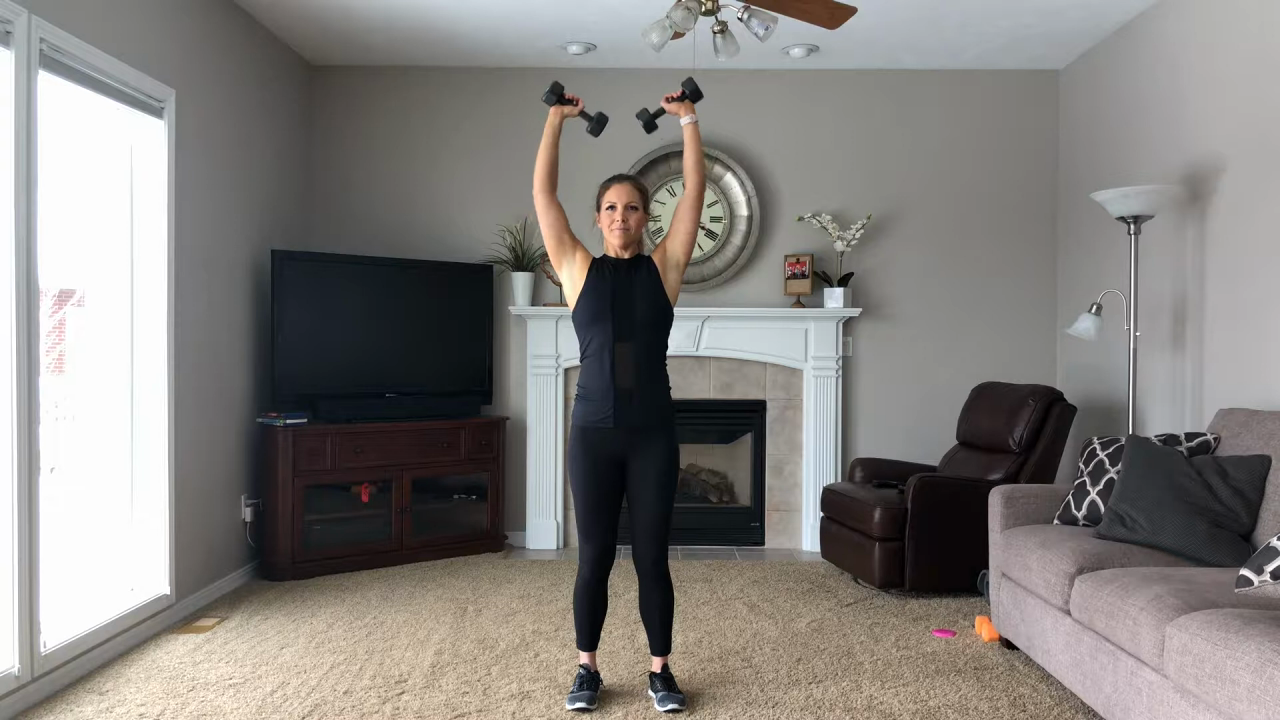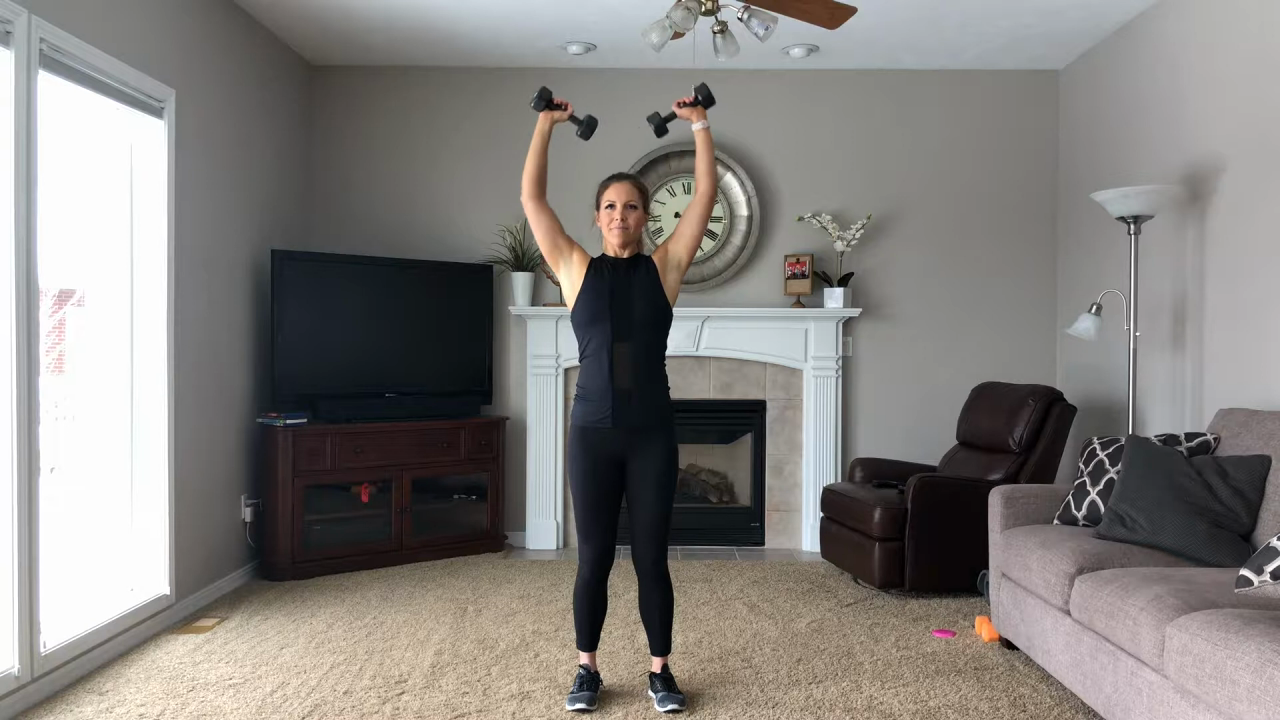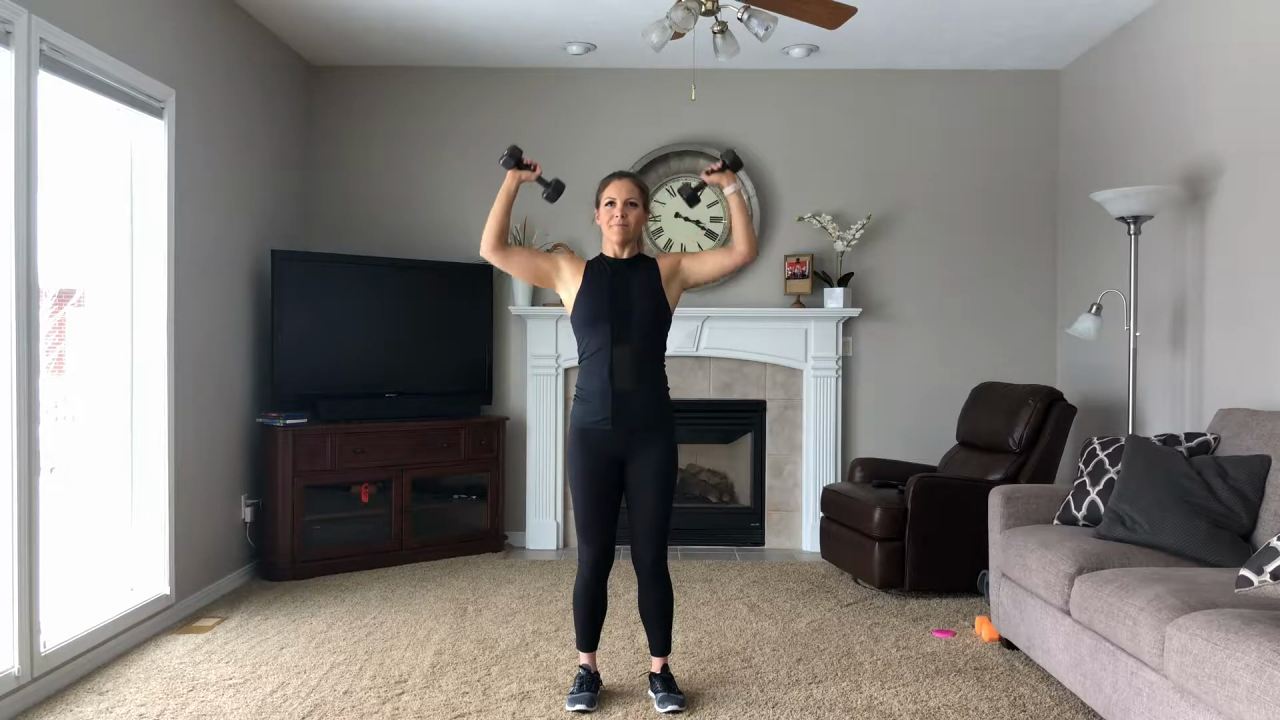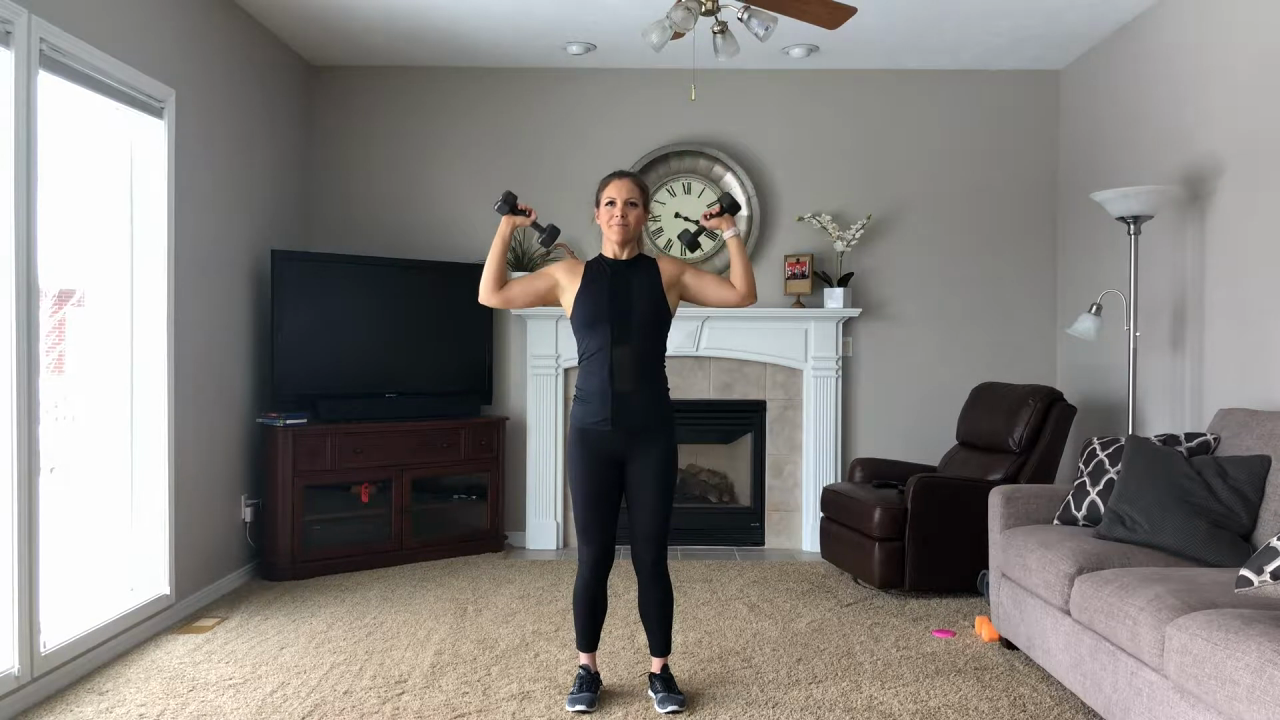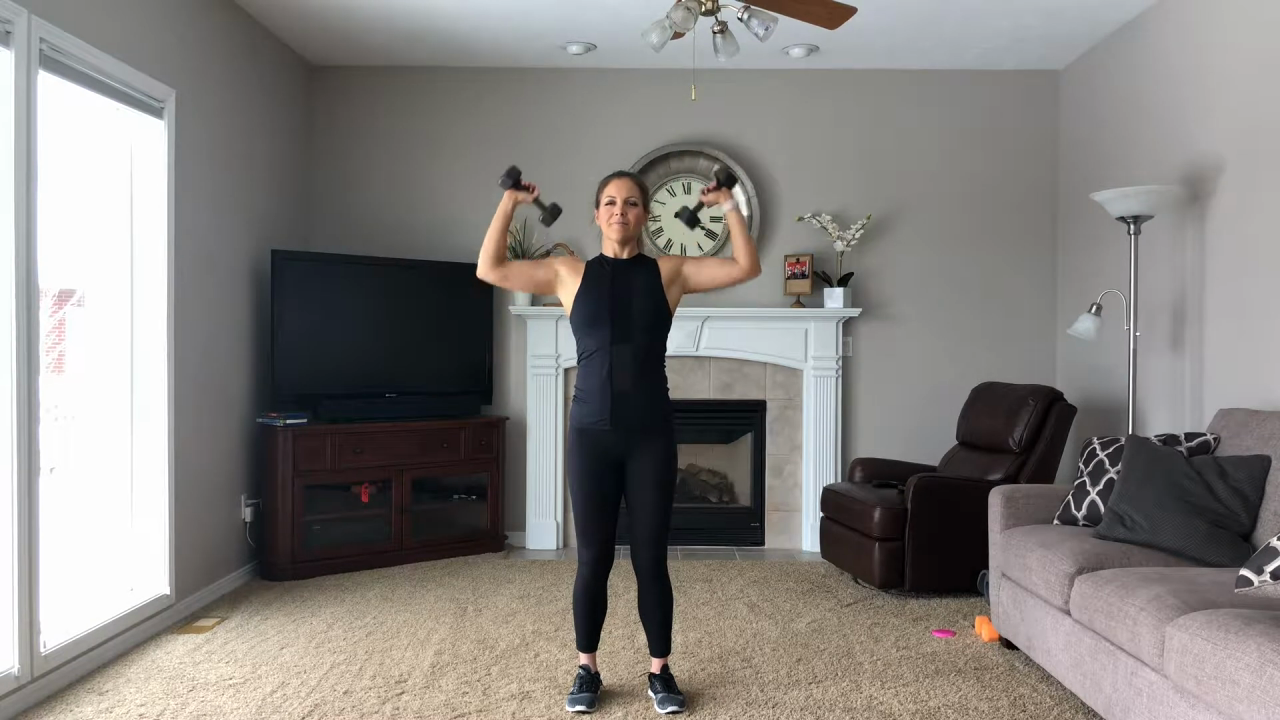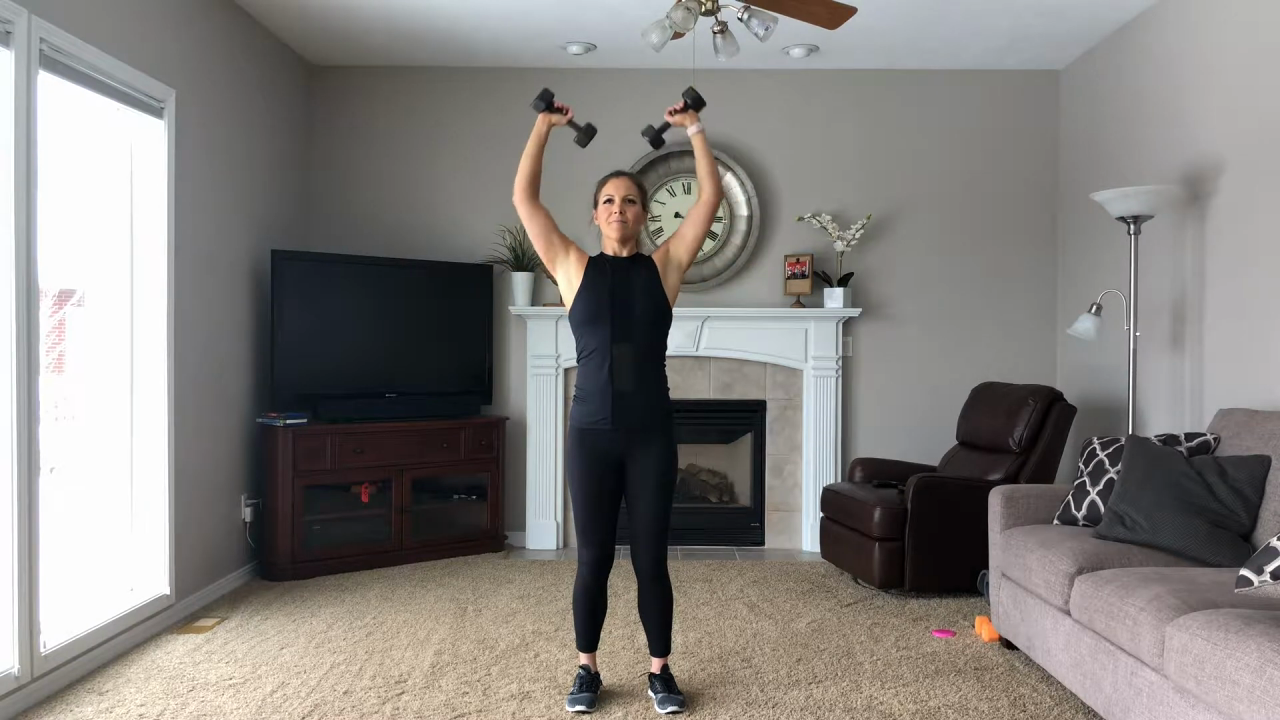
dt=0.4s
person 1, frame 1
left shoulder: (663, 268)
right shoulder: (578, 268)
left elbow: (694, 189)
right elbow: (542, 191)
left wrist: (688, 120)
right wrist: (556, 120)
left hip: (652, 435)
right hip: (594, 434)
left knee: (651, 558)
right knee: (594, 558)
right ankle: (587, 668)
person 1, frame 2
left shoulder: (663, 267)
right shoulder: (576, 268)
left elbow: (705, 194)
right elbow: (531, 196)
left wrist: (698, 124)
right wrist: (545, 123)
left hip: (652, 434)
right hip: (593, 432)
left knee: (651, 558)
right knee: (594, 558)
left ankle: (660, 670)
right ankle: (587, 669)
person 1, frame 3
left shoulder: (667, 270)
right shoulder: (571, 271)
left elbow: (743, 250)
right elbow: (492, 248)
left wrist: (729, 185)
right wrist: (513, 181)
left hip: (651, 433)
right hip: (592, 433)
left knee: (651, 557)
right knee: (593, 557)
left ankle: (660, 670)
right ankle: (587, 669)
person 1, frame 4
left shoulder: (668, 272)
right shoulder: (570, 274)
left elbow: (743, 293)
right elbow: (491, 294)
left wrist: (729, 230)
right wrist: (506, 228)
left hip: (651, 433)
right hip: (592, 433)
left knee: (651, 558)
right knee: (593, 558)
left ankle: (660, 670)
right ankle: (587, 670)
person 1, frame 5
left shoulder: (668, 271)
right shoulder: (570, 272)
left elbow: (746, 267)
right elbow: (489, 270)
left wrist: (728, 204)
right wrist: (508, 202)
left hip: (651, 434)
right hip: (591, 432)
left knee: (650, 559)
right knee: (593, 559)
left ankle: (660, 671)
right ankle: (587, 669)
person 1, frame 6
left shoulder: (664, 265)
right shoulder: (572, 267)
left elbow: (711, 195)
right elbow: (523, 196)
left wrist: (693, 129)
right wrist: (543, 126)
left hip: (651, 435)
right hip: (591, 433)
left knee: (650, 559)
right knee: (593, 559)
left ankle: (660, 670)
right ankle: (587, 669)
